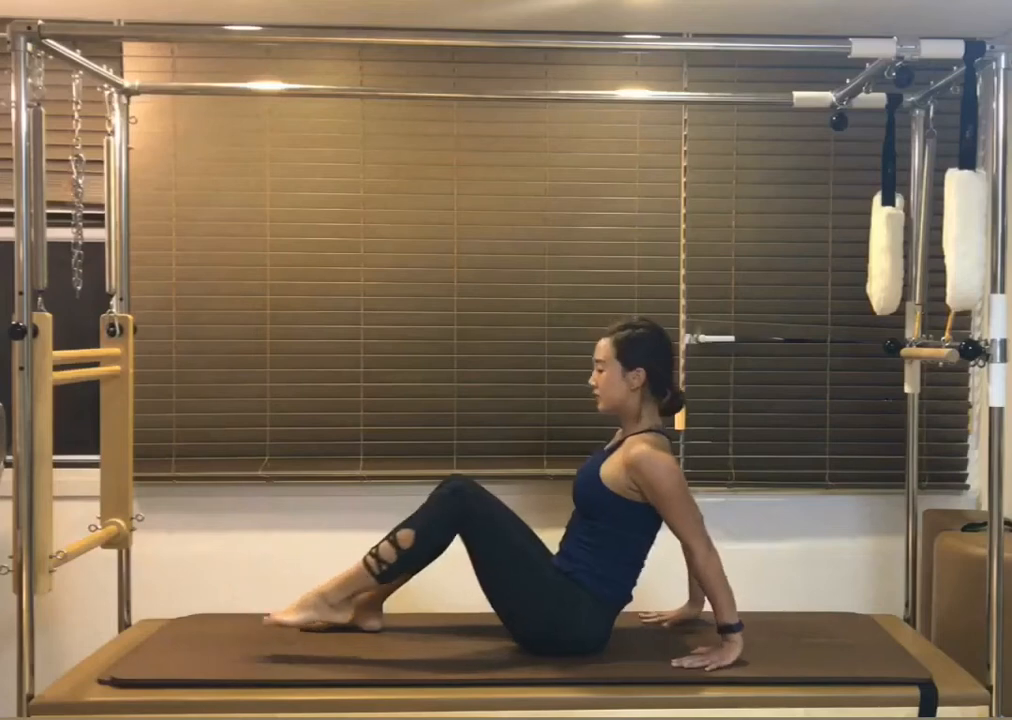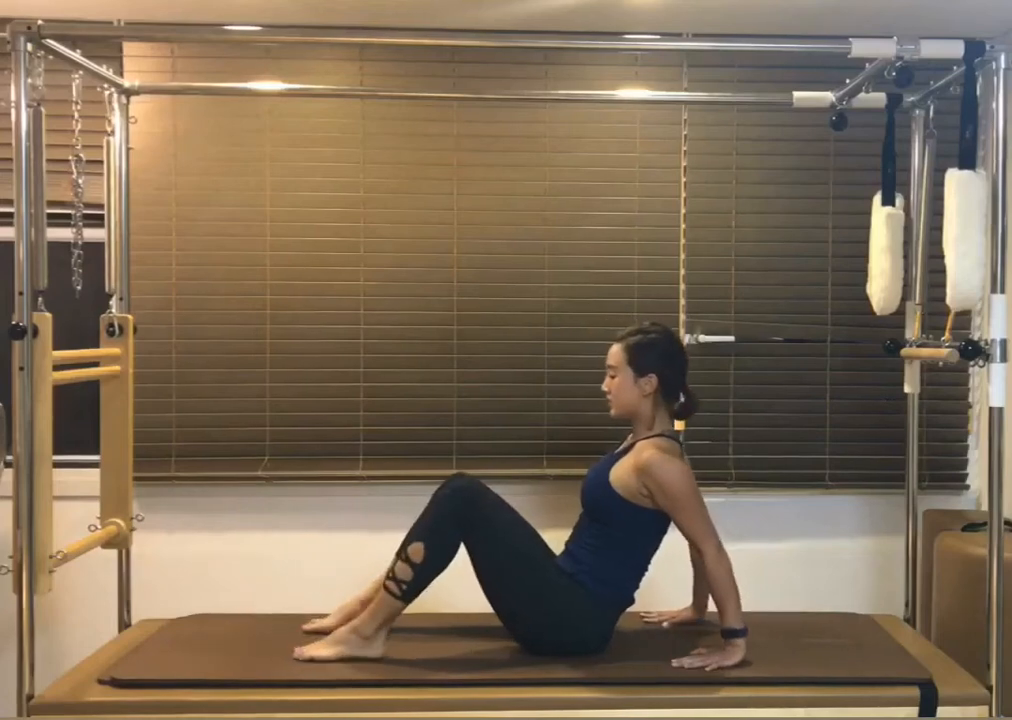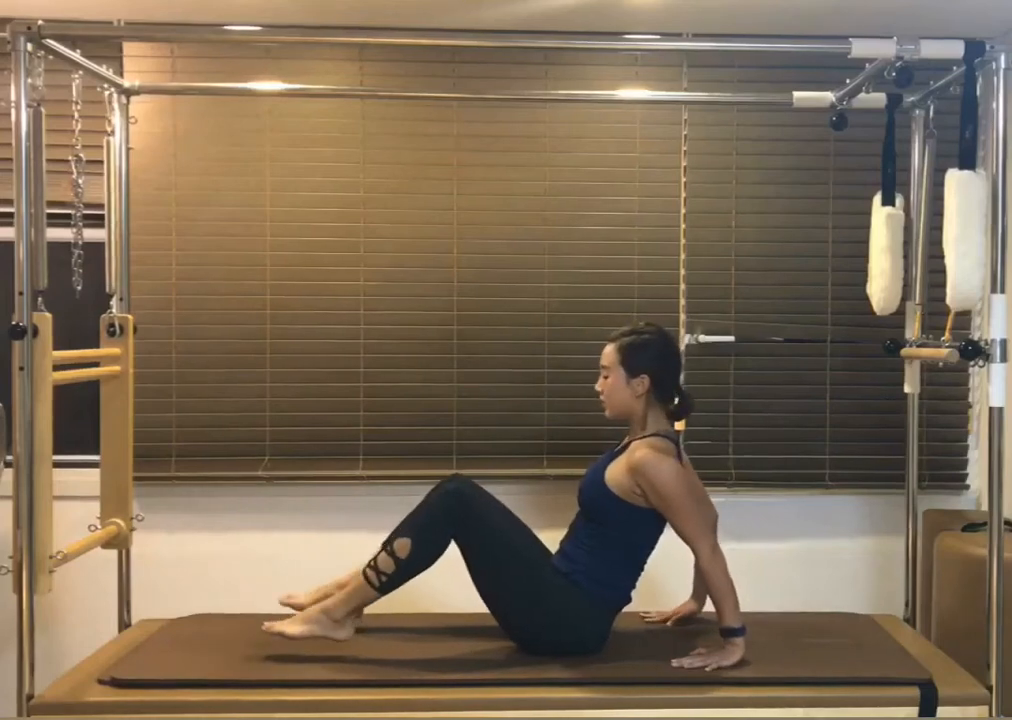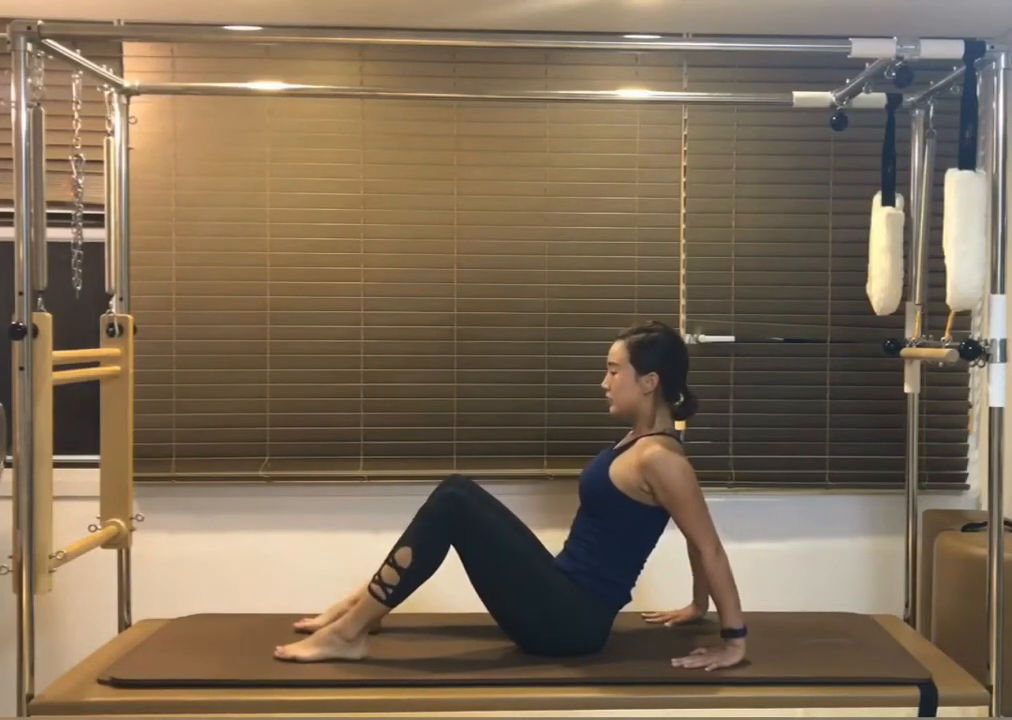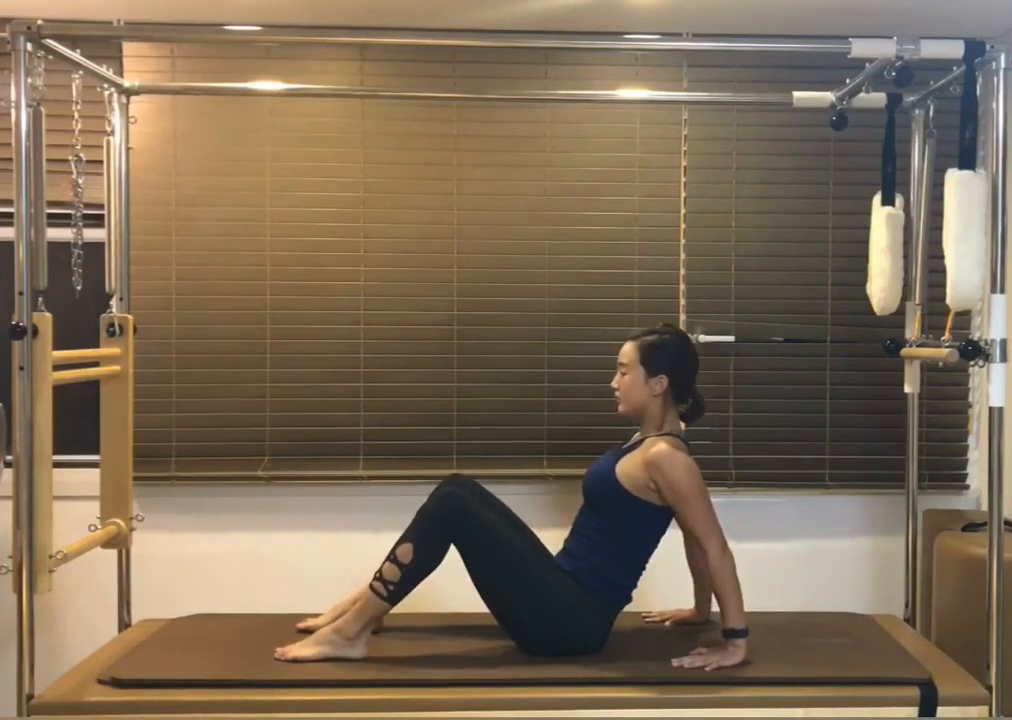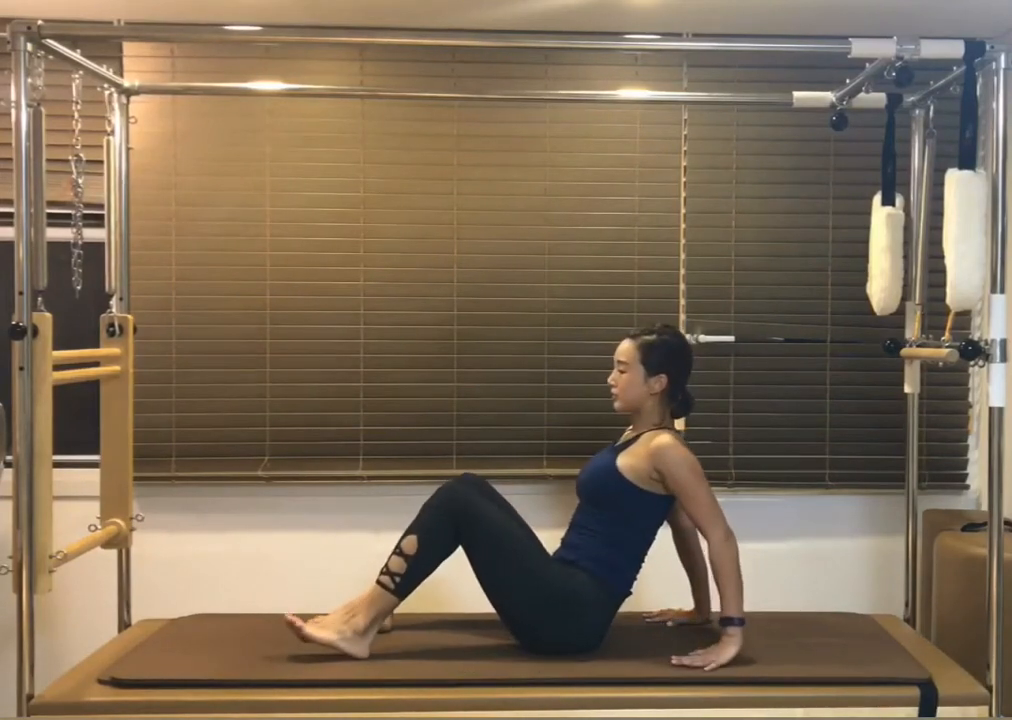
dt=0.5s
person 1, frame 1
left shoulder: (645, 457)
right shoulder: (633, 437)
left elbow: (701, 544)
right elbow: (689, 528)
left wrist: (730, 636)
right wrist: (693, 604)
left hip: (570, 621)
right hip: (561, 598)
left knee: (459, 501)
right knee: (458, 492)
left ankle: (333, 599)
right ankle: (366, 603)
person 1, frame 2
left shoulder: (655, 461)
right shoulder: (645, 442)
left elbow: (711, 549)
right elbow: (698, 537)
left wrist: (734, 640)
right wrist: (697, 607)
left hip: (570, 623)
right hip: (564, 597)
left knee: (461, 500)
right knee: (459, 491)
left ankle: (366, 631)
right ankle: (371, 603)
person 1, frame 3
left shoulder: (650, 461)
right shoulder: (652, 443)
left elbow: (708, 547)
right elbow: (710, 514)
left wrist: (733, 639)
right wrist: (696, 601)
left hip: (568, 622)
right hip: (560, 596)
left knee: (455, 504)
right knee: (458, 492)
left ankle: (336, 614)
right ankle: (351, 592)
person 1, frame 4
left shoulder: (659, 458)
right shoulder: (642, 439)
left elbow: (710, 548)
right elbow: (694, 537)
left wrist: (734, 640)
right wrist: (697, 606)
left hip: (569, 621)
right hip: (561, 596)
left knee: (451, 509)
right knee: (458, 492)
left ankle: (347, 634)
right ankle: (365, 603)
person 1, frame 5
left shoulder: (665, 458)
right shoulder: (648, 441)
left elbow: (716, 547)
right elbow: (693, 535)
left wrist: (735, 641)
right wrist: (700, 610)
left hip: (568, 621)
right hip: (561, 595)
left knee: (451, 506)
right knee: (460, 490)
left ankle: (348, 632)
right ankle: (367, 603)
person 1, frame 6
left shoulder: (663, 449)
right shoulder: (637, 438)
left elbow: (721, 537)
right elbow: (684, 529)
left wrist: (731, 633)
right wrist: (700, 610)
left hip: (571, 615)
right hip: (561, 596)
left knee: (453, 502)
right knee: (468, 488)
left ankle: (359, 627)
right ankle: (374, 602)
